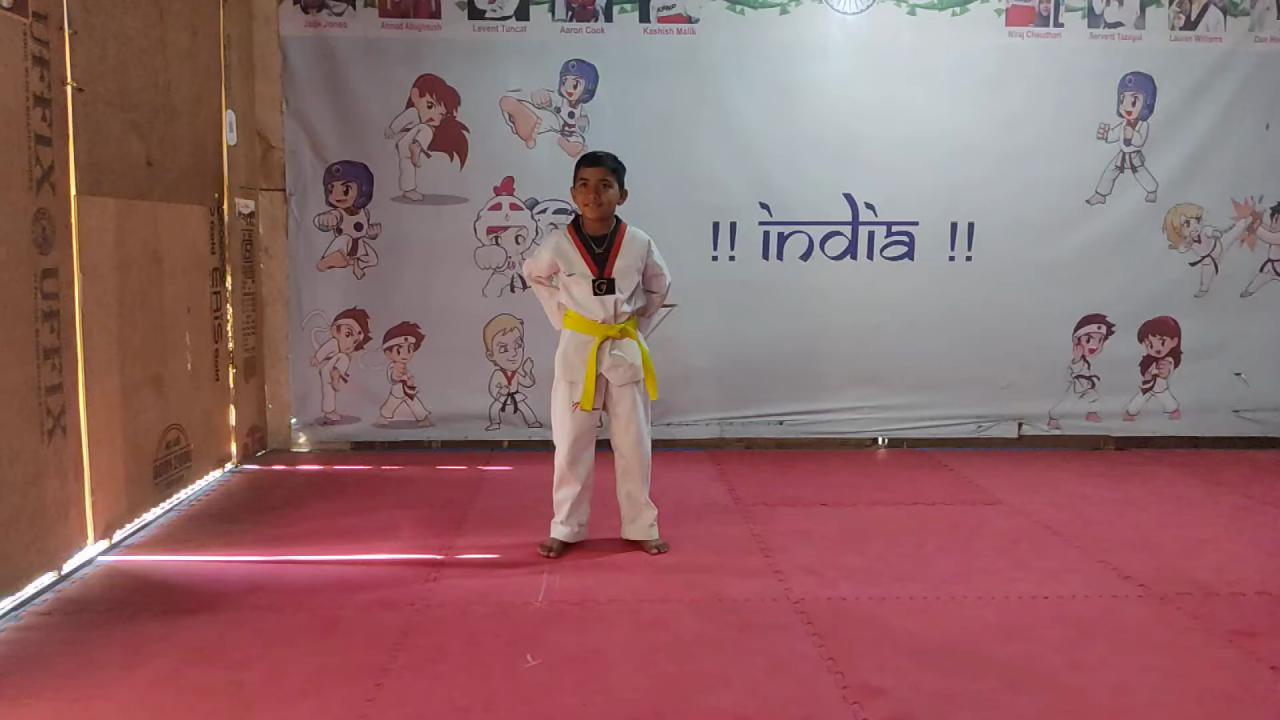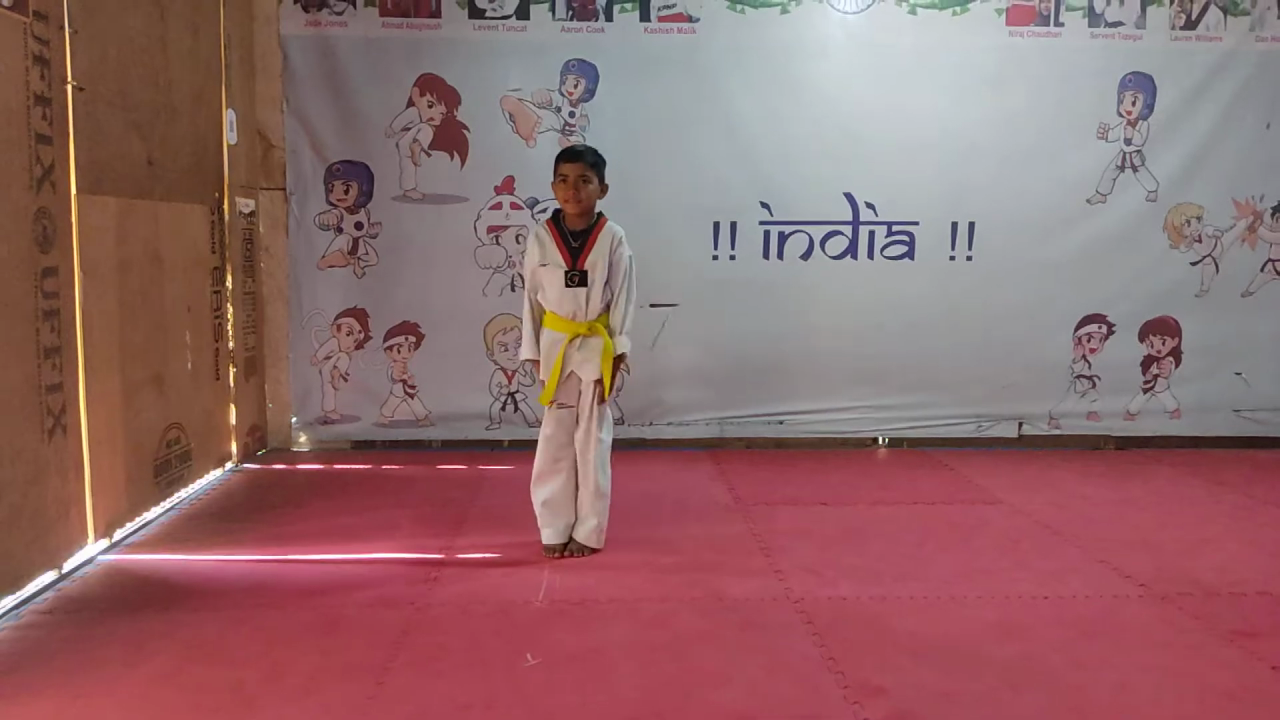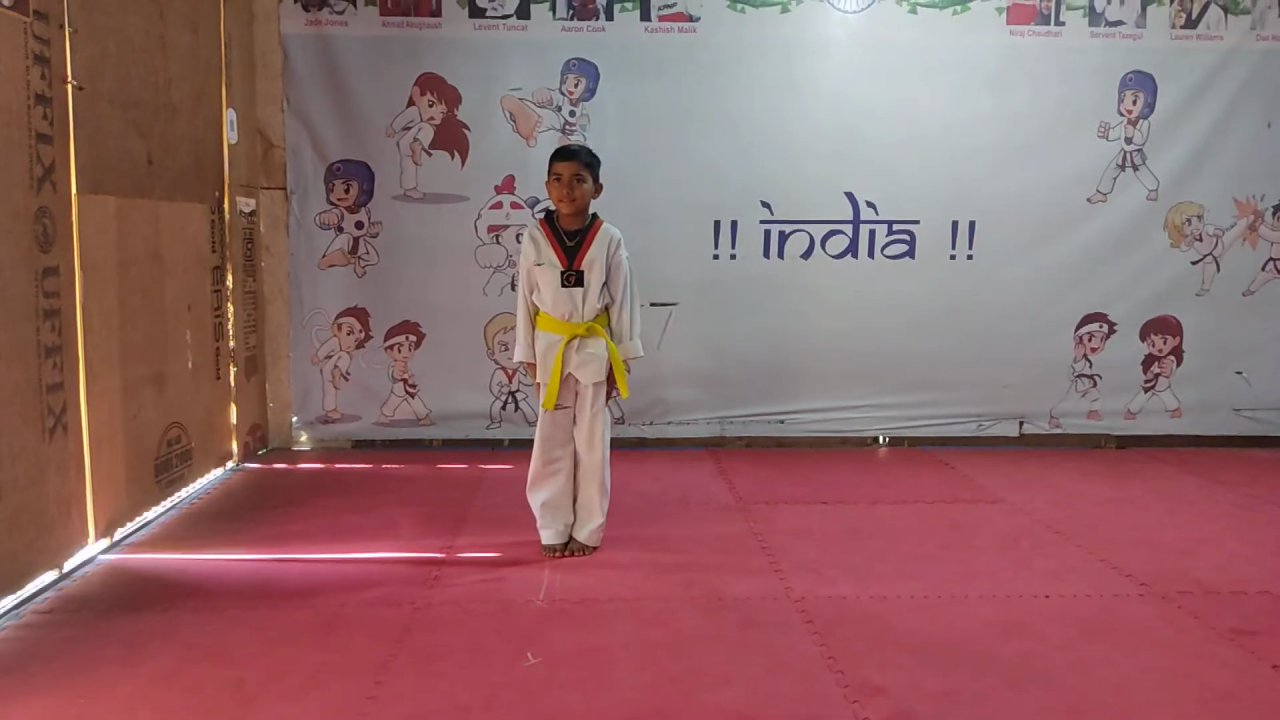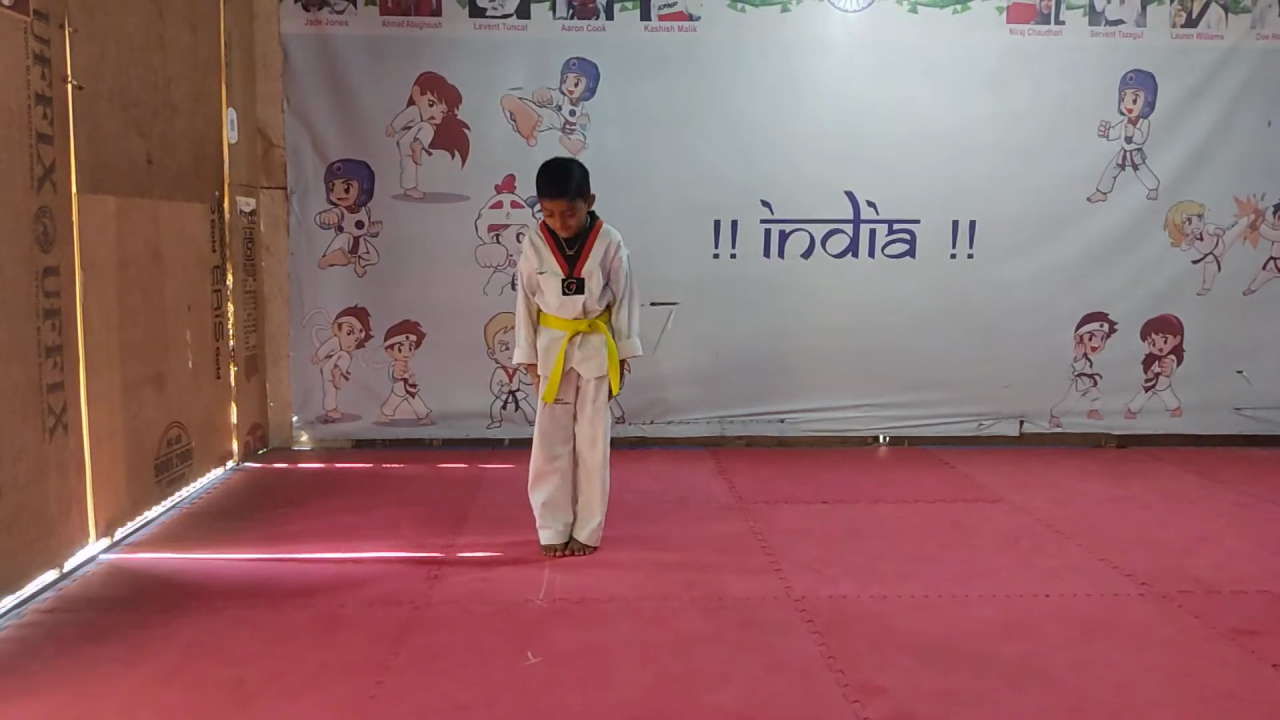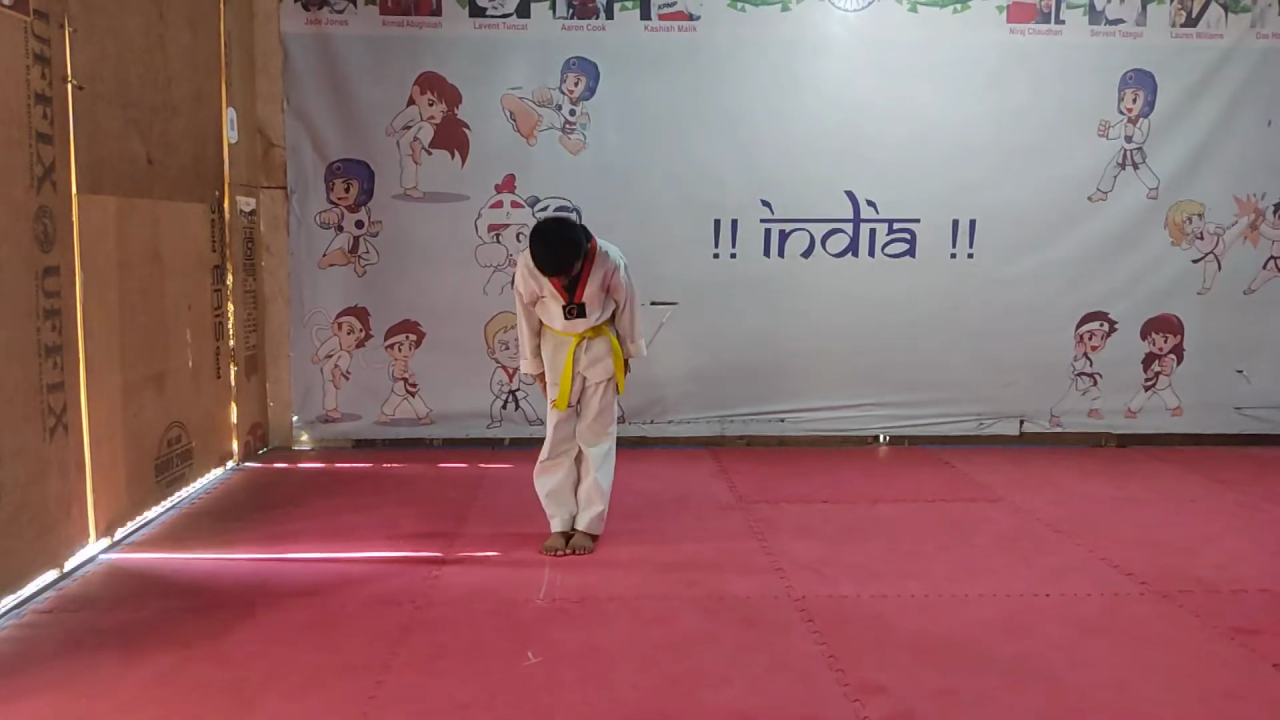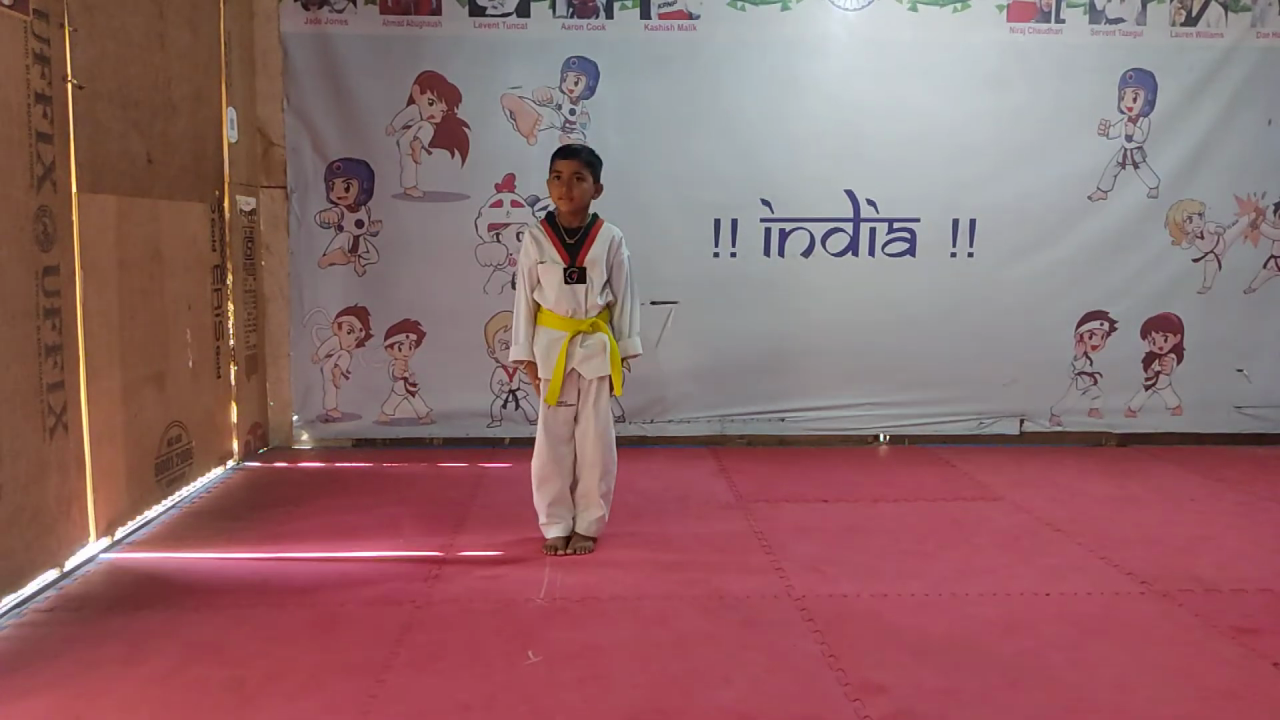
dt=0.4s
person 1, frame 1
left shoulder: (639, 244)
right shoulder: (558, 245)
left elbow: (659, 286)
right elbow: (535, 279)
left wrist: (634, 321)
right wrist: (564, 316)
left hip: (624, 351)
right hip: (577, 351)
left knee: (634, 444)
right knee: (571, 444)
left ankle: (642, 527)
right ankle: (566, 528)
person 1, frame 2
left shoulder: (613, 239)
right shoulder: (541, 239)
left elbow: (622, 301)
right elbow: (532, 301)
left wrist: (615, 359)
right wrist: (536, 356)
left hip: (595, 349)
right hip: (555, 348)
left knee: (592, 445)
right knee: (554, 444)
left ankle: (587, 532)
right ankle: (556, 531)
person 1, frame 3
left shoulder: (609, 240)
right shoulder: (535, 239)
left elbow: (623, 302)
right elbow: (526, 301)
left wrist: (619, 360)
right wrist: (530, 358)
left hip: (594, 350)
right hip: (550, 349)
left knee: (592, 445)
right knee: (551, 444)
left ankle: (586, 532)
right ankle: (554, 531)
person 1, frame 4
left shoulder: (610, 243)
right shoulder: (533, 247)
left elbow: (624, 304)
right elbow: (526, 307)
left wrist: (618, 361)
right wrist: (531, 360)
left hip: (596, 348)
right hip: (551, 347)
left knee: (592, 441)
right knee: (550, 441)
left ankle: (586, 531)
right ankle: (554, 531)
person 1, frame 5
left shoulder: (609, 261)
right shoulder: (527, 269)
left elbow: (626, 309)
right elbow: (527, 320)
left wrist: (624, 357)
right wrist: (536, 365)
left hip: (599, 352)
right hip: (558, 355)
left knee: (597, 438)
right knee: (559, 439)
left ankle: (587, 525)
right ankle: (560, 524)
person 1, frame 6
left shoulder: (610, 239)
right shoulder: (536, 239)
left elbow: (624, 298)
right elbow: (524, 298)
left wrist: (622, 354)
right wrist: (527, 357)
left hip: (596, 346)
right hip: (551, 346)
left knee: (595, 440)
right knee: (553, 440)
left ankle: (587, 526)
right ankle: (556, 526)
